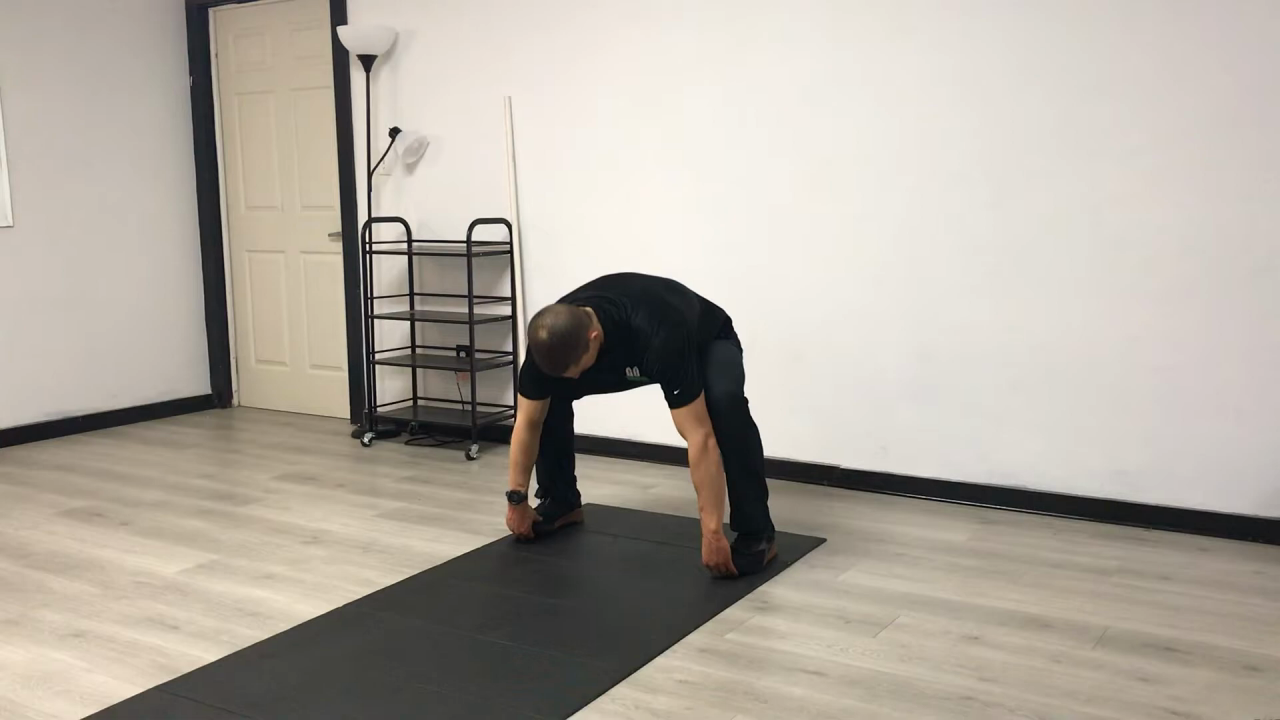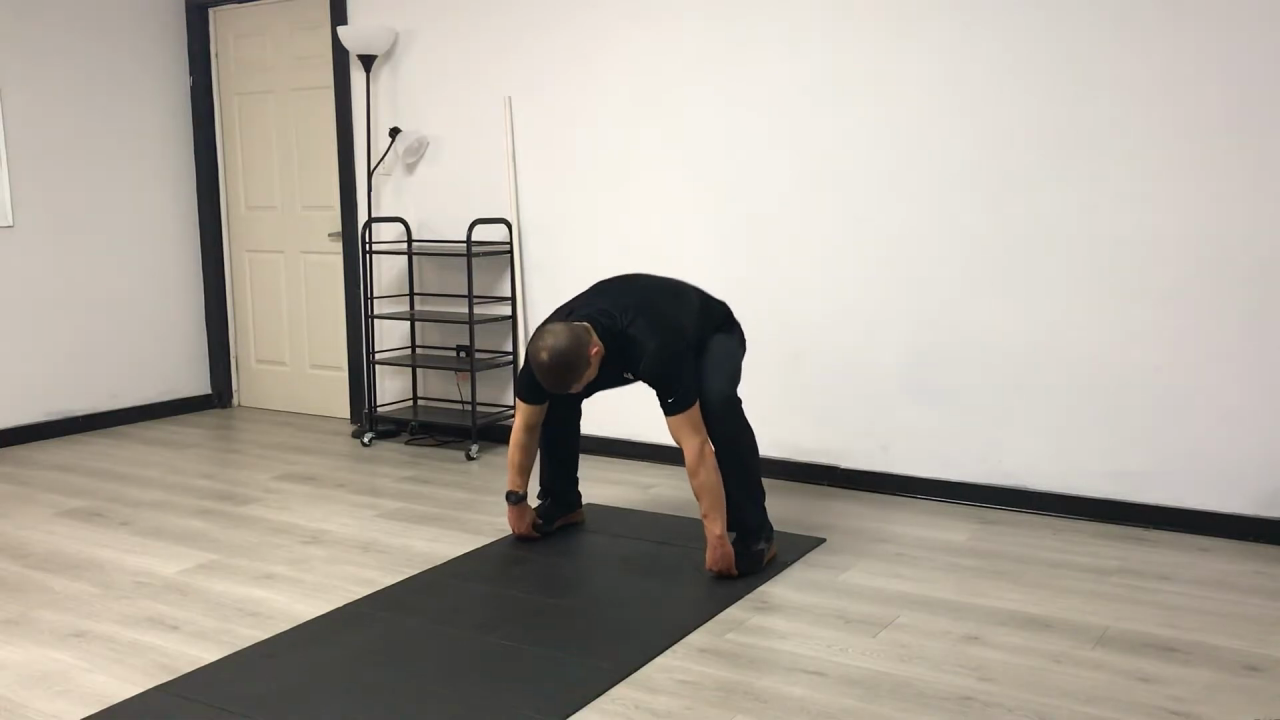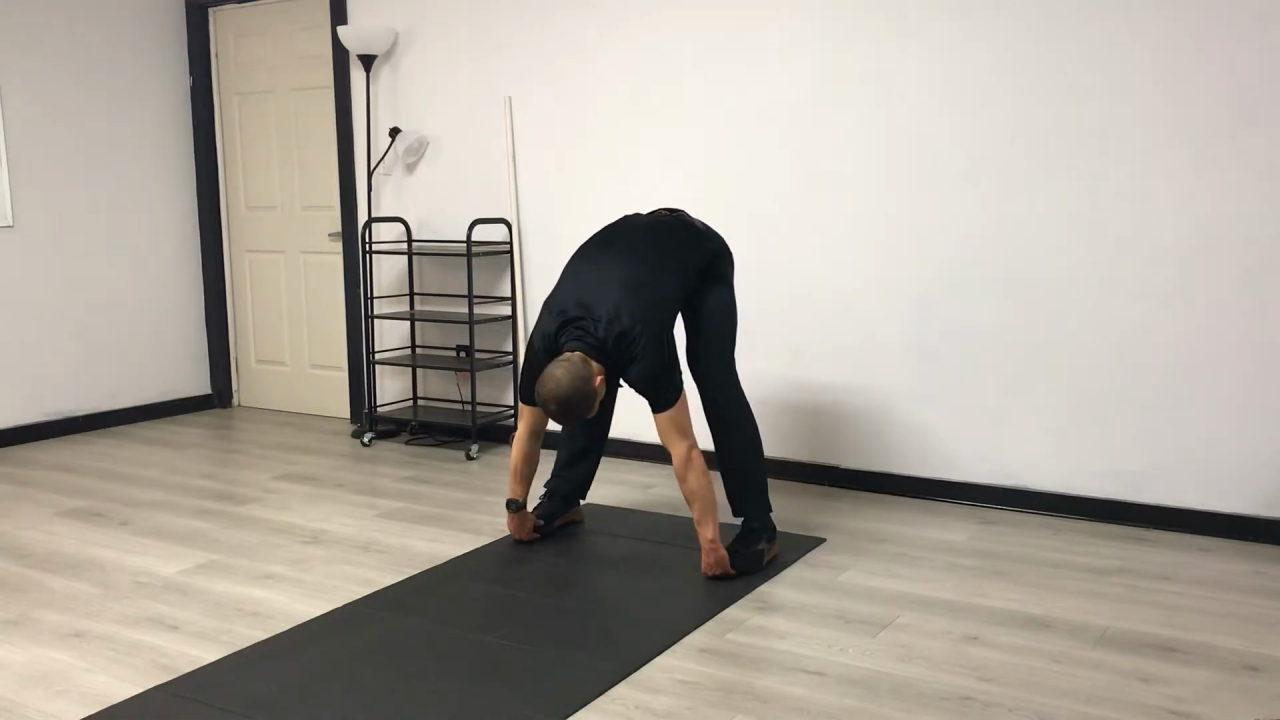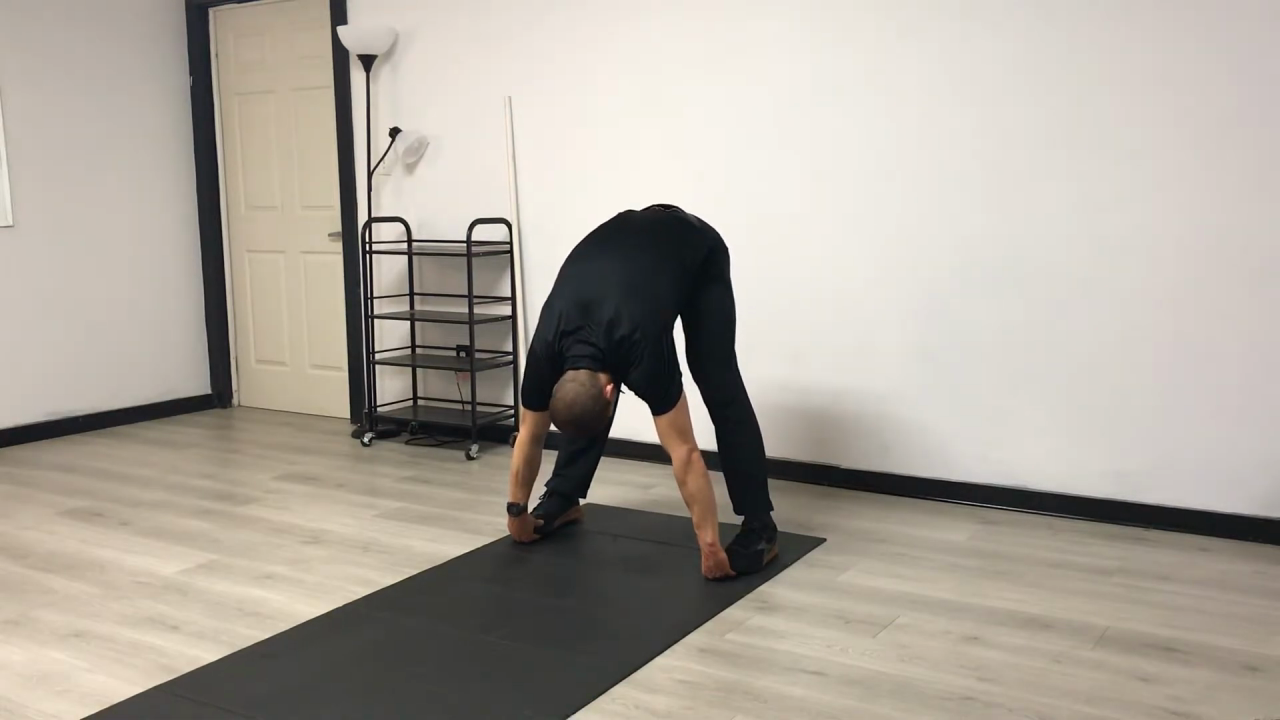
dt=1s
person 1, frame 1
left shoulder: (658, 339)
right shoulder: (550, 341)
left elbow: (700, 437)
right elbow: (528, 422)
left wrist: (712, 532)
right wrist: (517, 500)
left hip: (708, 341)
left knee: (725, 402)
right knee: (549, 395)
left ankle: (756, 533)
right ankle: (563, 503)
person 1, frame 2
left shoulder: (654, 349)
right shoulder: (550, 348)
left elbow: (695, 444)
right elbow: (525, 427)
left wrist: (716, 537)
right wrist: (516, 501)
left hip: (711, 333)
left knee: (717, 402)
right knee: (556, 403)
left ankle: (755, 532)
right ankle: (563, 502)
person 1, frame 3
left shoulder: (640, 352)
right shoulder: (544, 350)
left elbow: (683, 450)
right elbow: (527, 432)
left wrist: (710, 543)
right wrist: (516, 508)
left hip: (703, 258)
left knee: (718, 388)
right knee: (585, 401)
left ankle: (759, 526)
right ankle: (564, 500)
person 1, frame 4
left shoulder: (641, 354)
right shoulder: (546, 355)
left elbow: (684, 452)
right elbow: (529, 436)
left wrist: (710, 544)
right wrist: (516, 512)
left hip: (699, 253)
left knee: (721, 390)
right knee: (586, 404)
left ankle: (759, 526)
right ankle: (563, 499)
